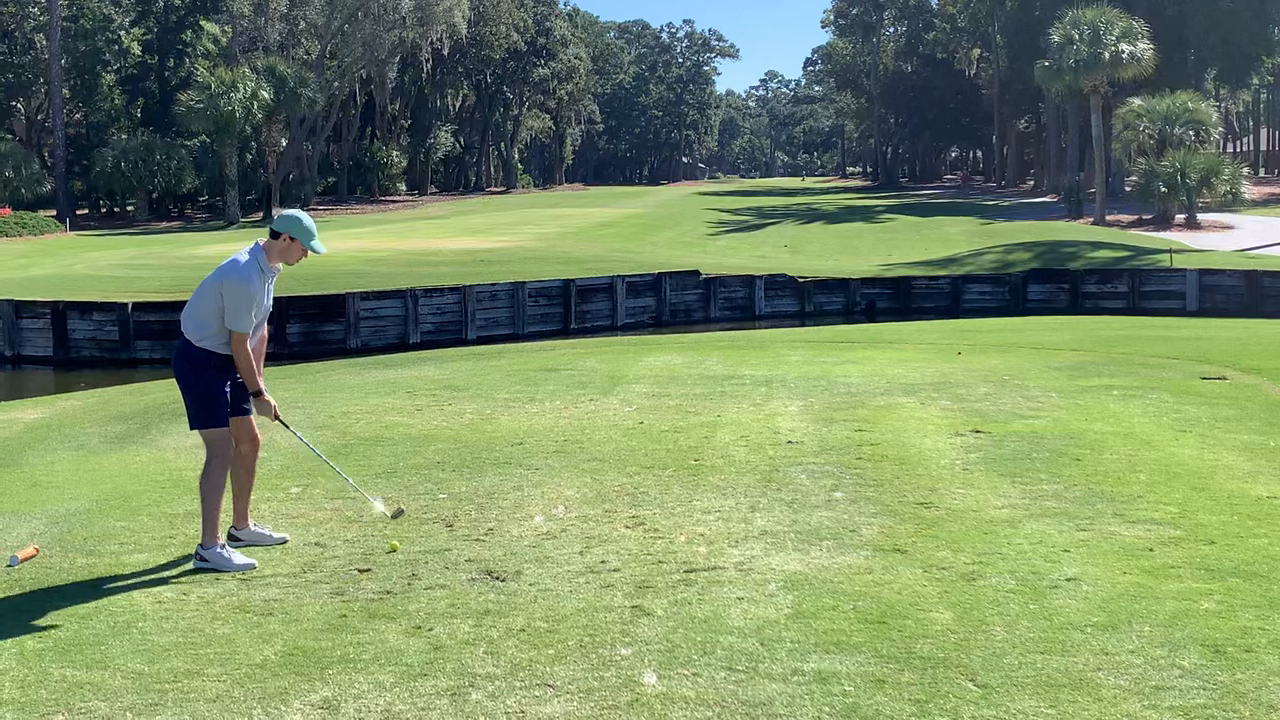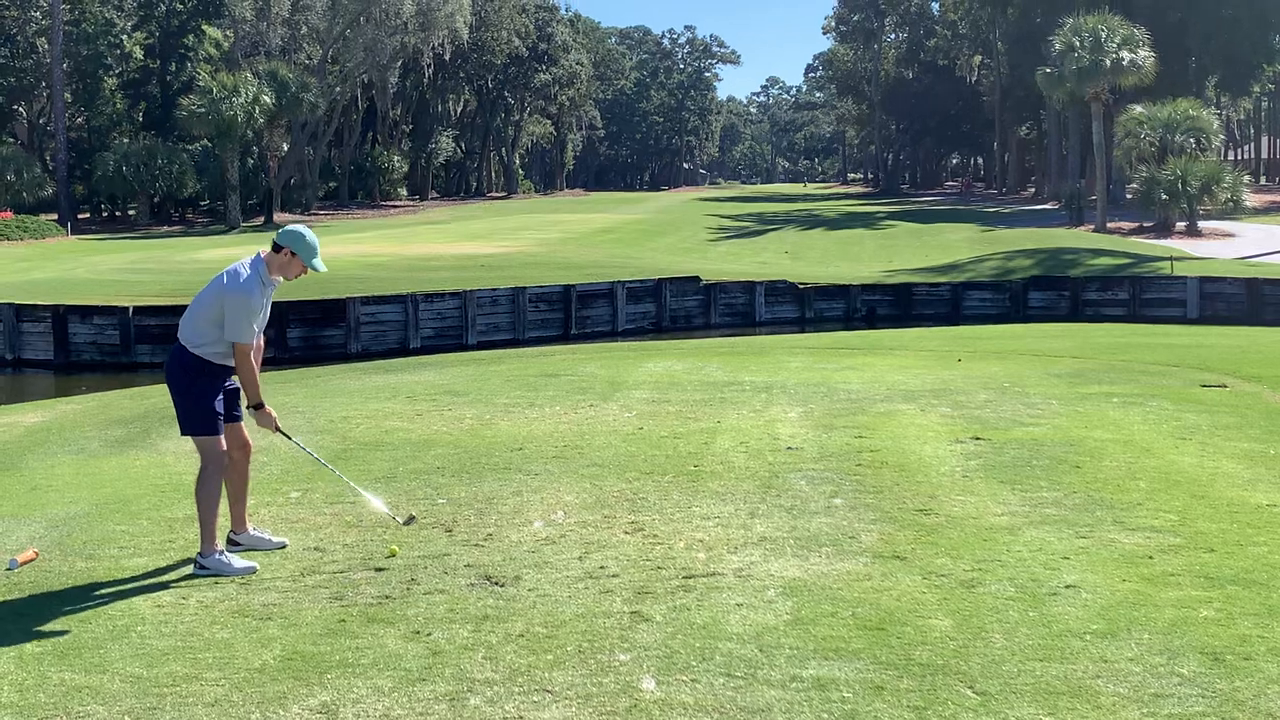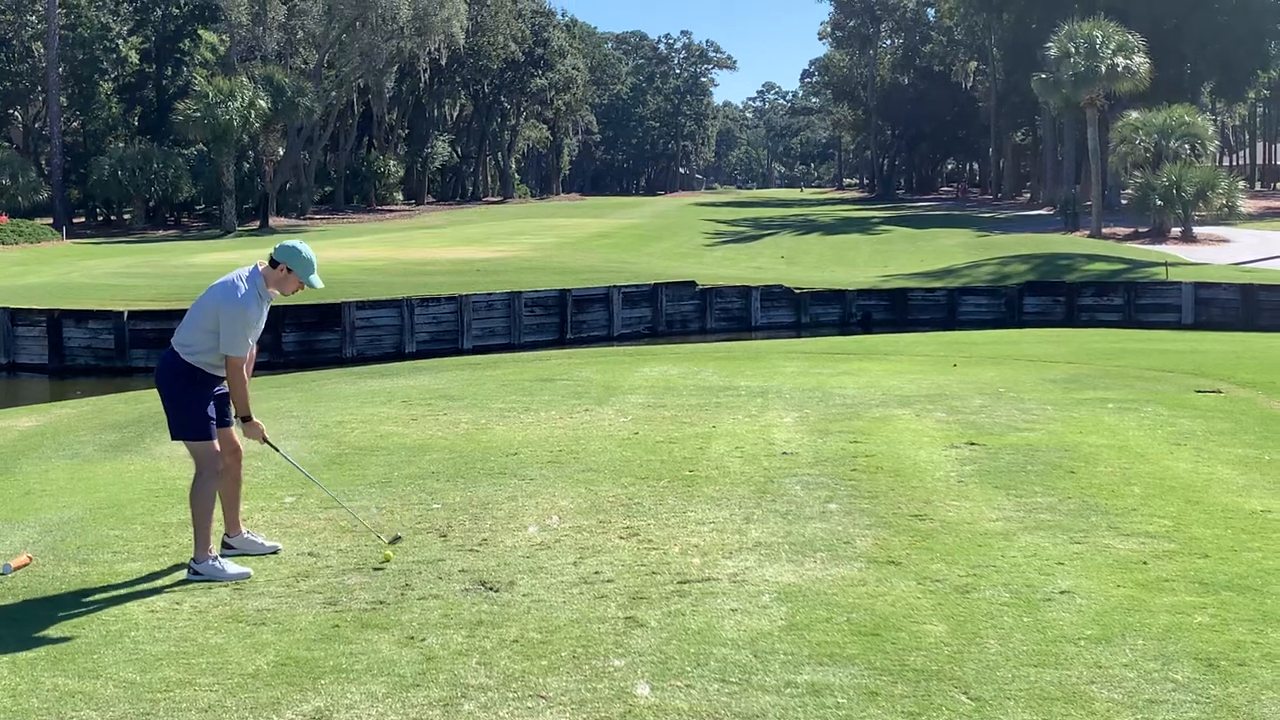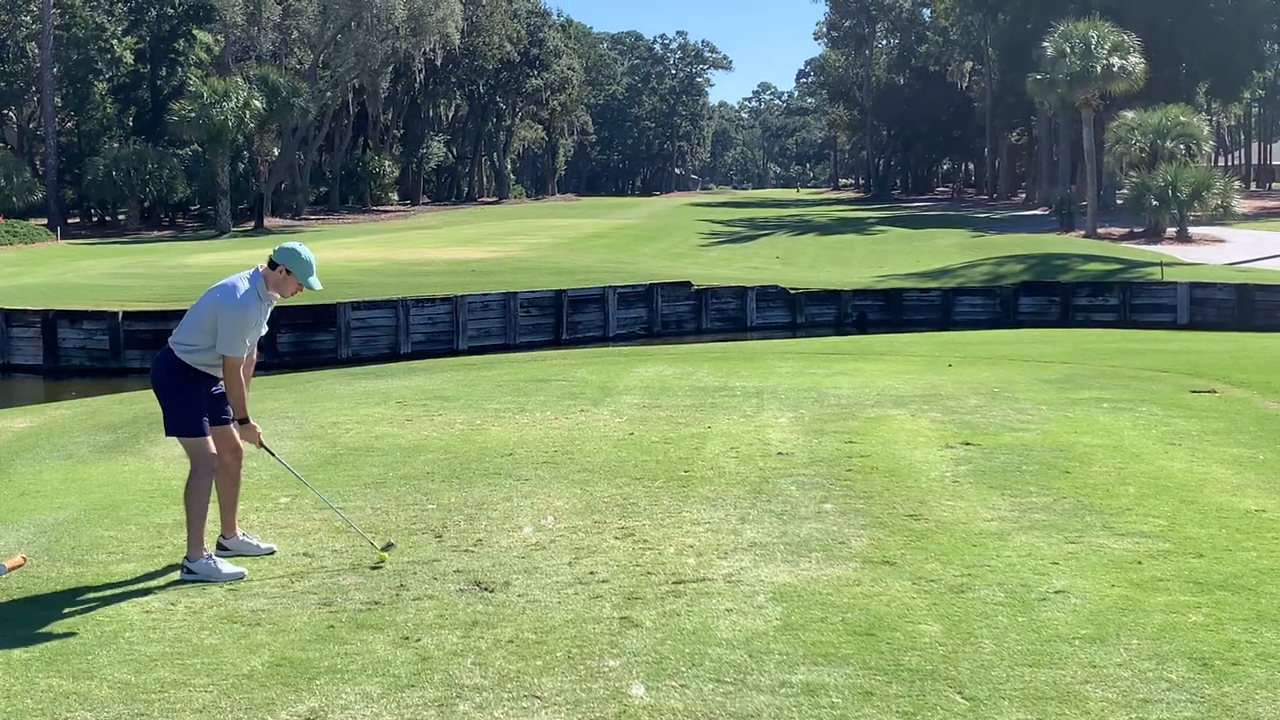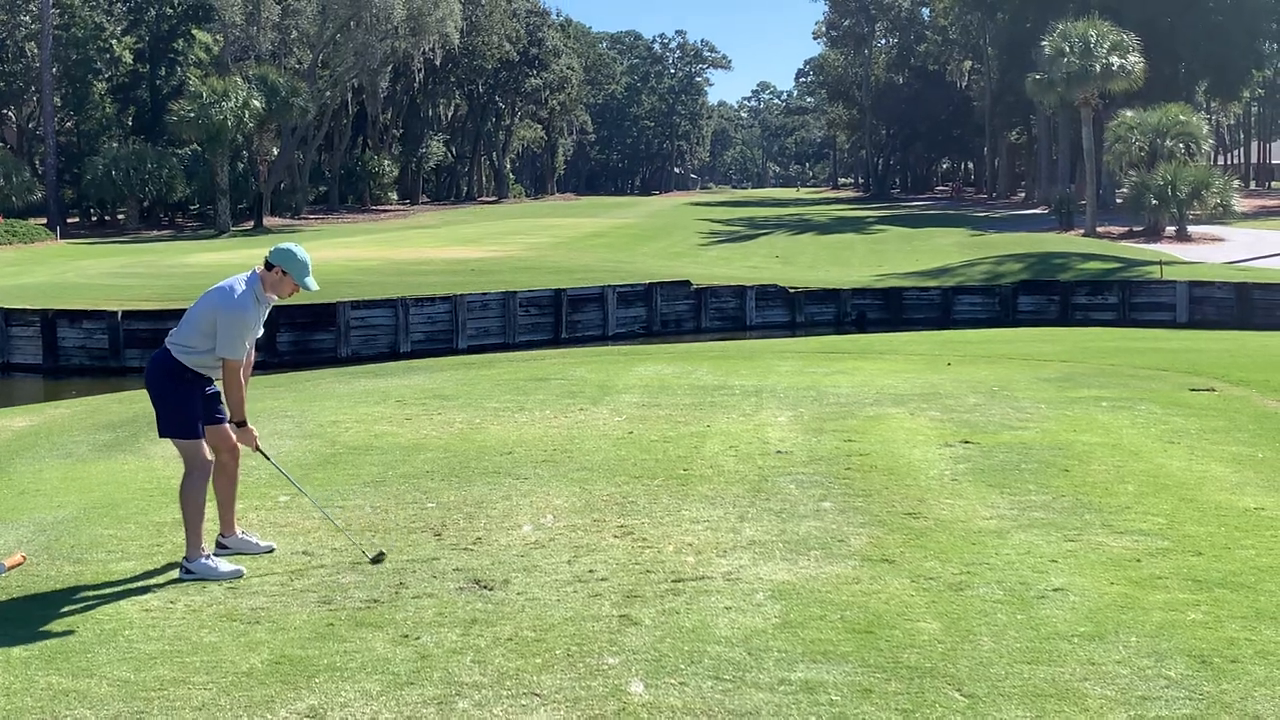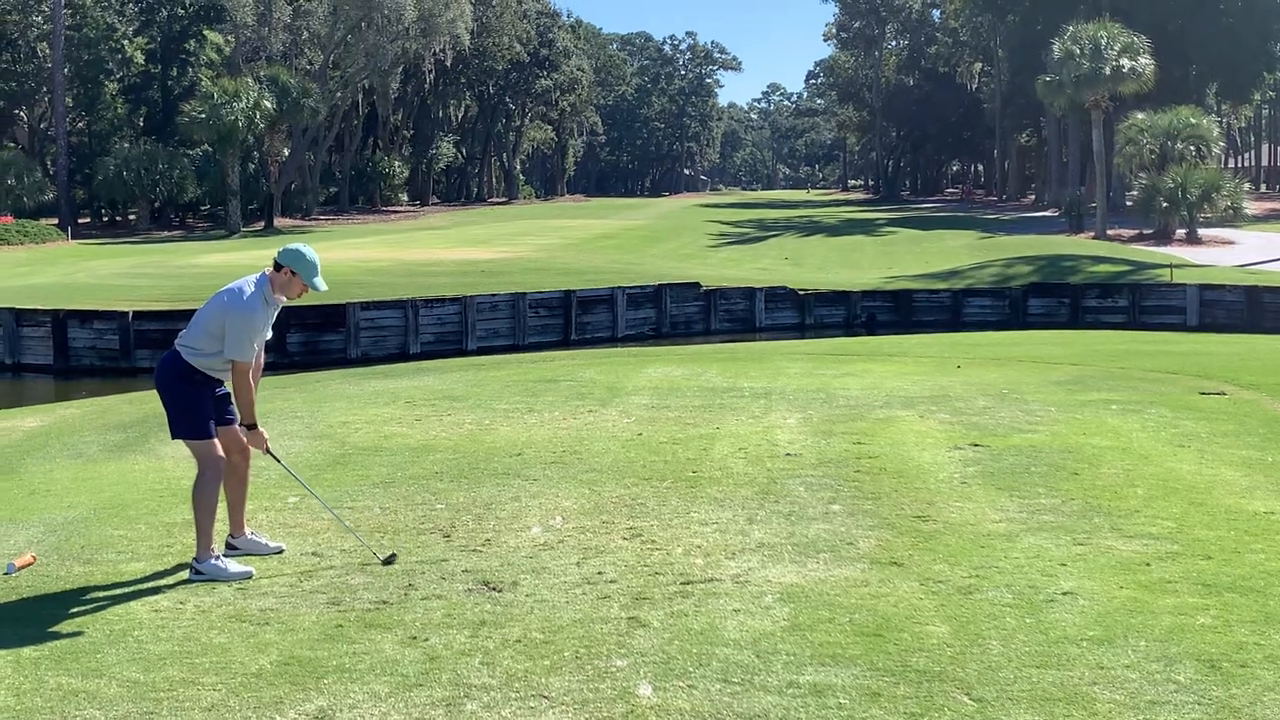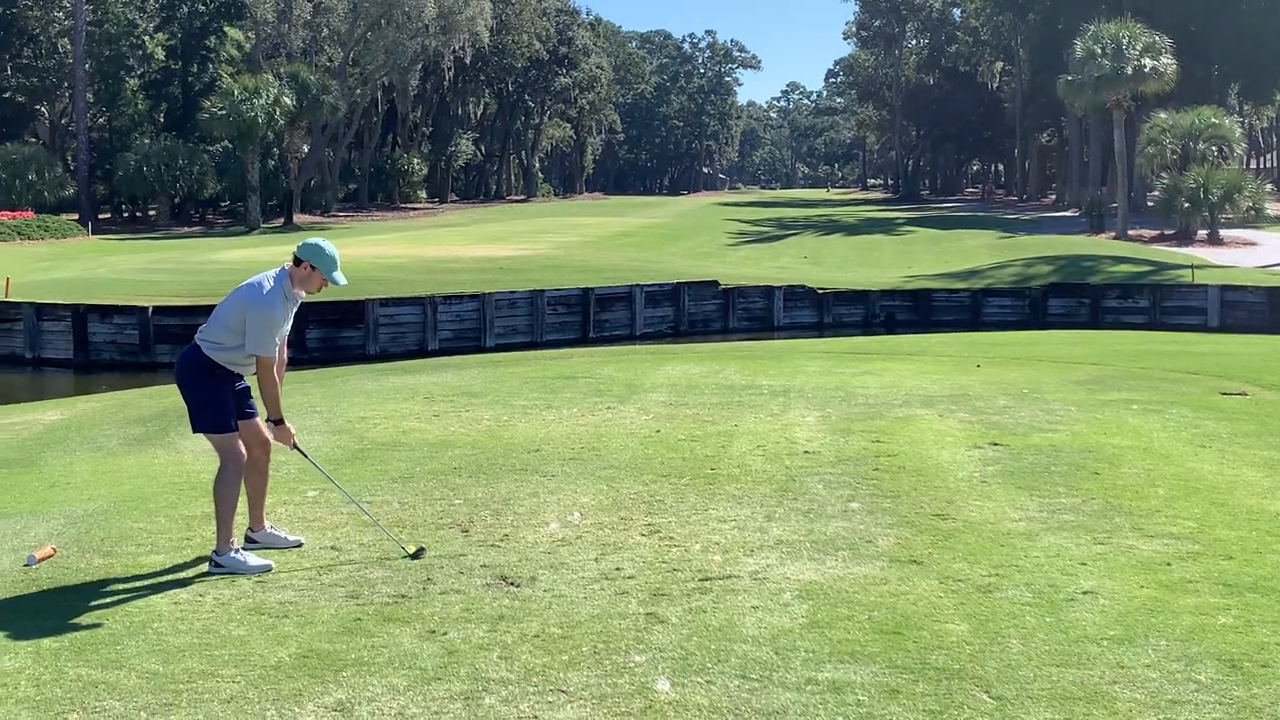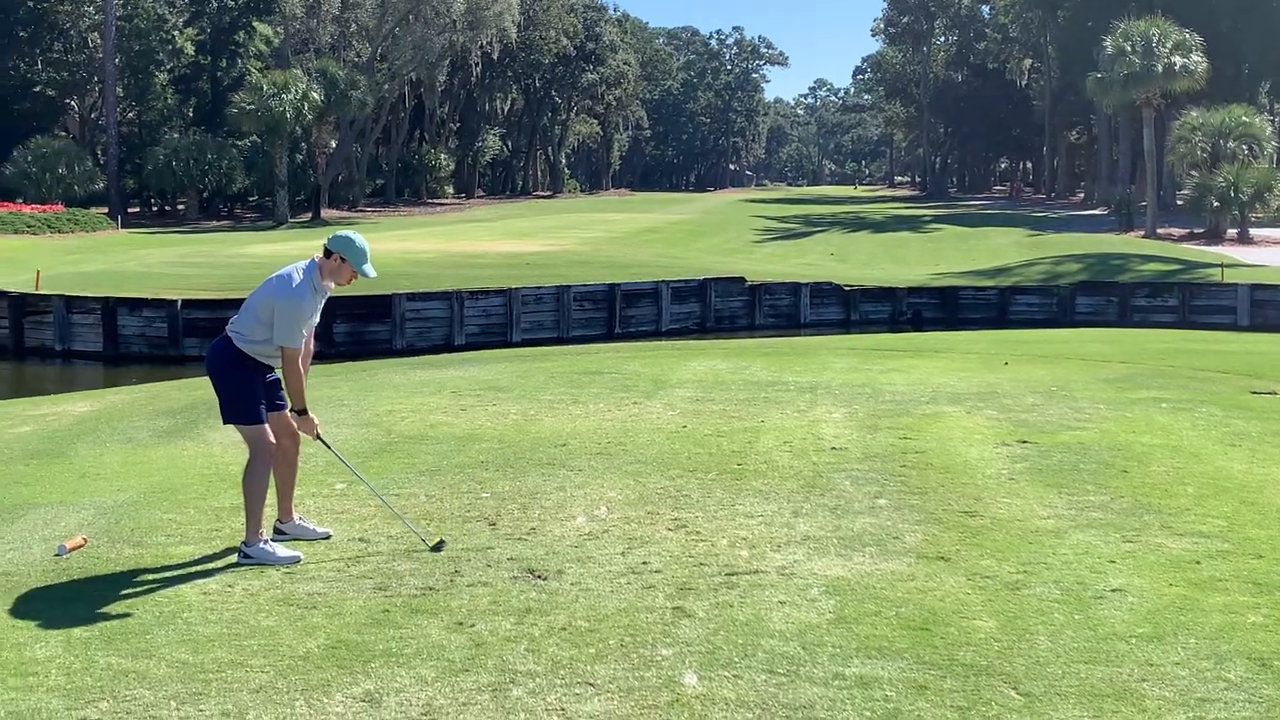
dt=0.3s
person 1, frame 1
left shoulder: (268, 268)
right shoulder: (244, 276)
left elbow: (259, 329)
right elbow: (239, 344)
left wrist: (259, 381)
right wrist: (258, 394)
left hip: (225, 360)
right hip: (200, 361)
left knee: (249, 442)
right knee: (222, 451)
left ankle: (241, 527)
right ankle: (210, 546)
person 1, frame 2
left shoulder: (264, 277)
right shoulder: (245, 288)
left elbow: (256, 340)
right elbow: (243, 356)
left wrist: (252, 395)
right wrist: (259, 406)
left hip: (215, 368)
right hip: (192, 369)
left knee: (240, 449)
right knee: (216, 458)
left ankle: (240, 531)
right ankle: (208, 554)
person 1, frame 3
left shoulder: (260, 287)
right shoulder: (242, 302)
left elbow: (249, 350)
right elbow: (235, 367)
left wrist: (241, 408)
right wrist: (247, 418)
left hip: (206, 374)
right hip: (183, 375)
left knee: (231, 454)
right knee: (211, 463)
left ankle: (234, 535)
right ankle: (202, 560)
person 1, frame 4
left shoulder: (263, 293)
right shoulder: (240, 302)
left elbow: (249, 353)
right elbow: (233, 369)
left wrist: (239, 411)
right wrist: (244, 420)
left hip: (203, 374)
right hip: (177, 374)
left knee: (232, 452)
right knee: (205, 460)
left ankle: (230, 536)
right ankle: (195, 558)
person 1, frame 5
left shoulder: (260, 295)
right shoulder: (239, 305)
left elbow: (247, 356)
right elbow: (232, 372)
left wrist: (237, 414)
right wrist: (241, 423)
left hip: (197, 375)
right hip: (172, 375)
left knee: (228, 451)
right knee: (200, 462)
left ankle: (229, 535)
right ankle: (194, 558)
person 1, frame 6
left shoulder: (269, 297)
right shoulder: (248, 306)
left elbow: (256, 357)
right elbow: (241, 375)
left wrist: (246, 419)
right wrist: (251, 425)
left hip: (206, 376)
right hip: (181, 376)
left knee: (239, 451)
right knee: (213, 463)
left ankle: (239, 536)
right ankle: (204, 559)
person 1, frame 7
left shoulder: (289, 291)
right shoulder: (267, 301)
left elbow: (280, 353)
right elbow: (266, 370)
left wrist: (273, 415)
right wrist: (278, 421)
left hip: (226, 371)
right hip: (202, 370)
left knee: (260, 445)
right knee: (235, 457)
left ankle: (258, 529)
right ankle: (224, 552)
person 1, frame 8
left shoulder: (319, 283)
right shoulder: (296, 293)
left elbow: (306, 343)
right elbow: (291, 360)
left wrist: (298, 402)
right wrist: (302, 411)
left hip: (258, 362)
right hip: (233, 361)
left knee: (289, 438)
right knee: (264, 447)
left ankle: (287, 520)
right ankle: (253, 543)
